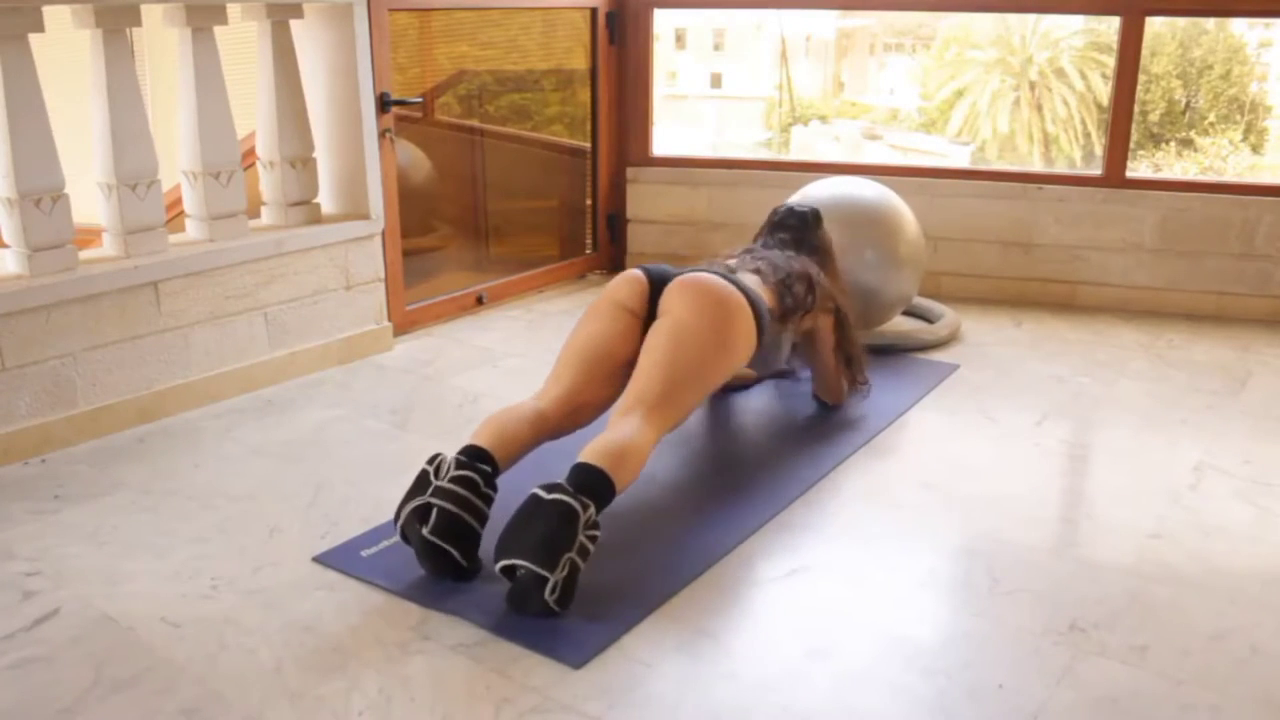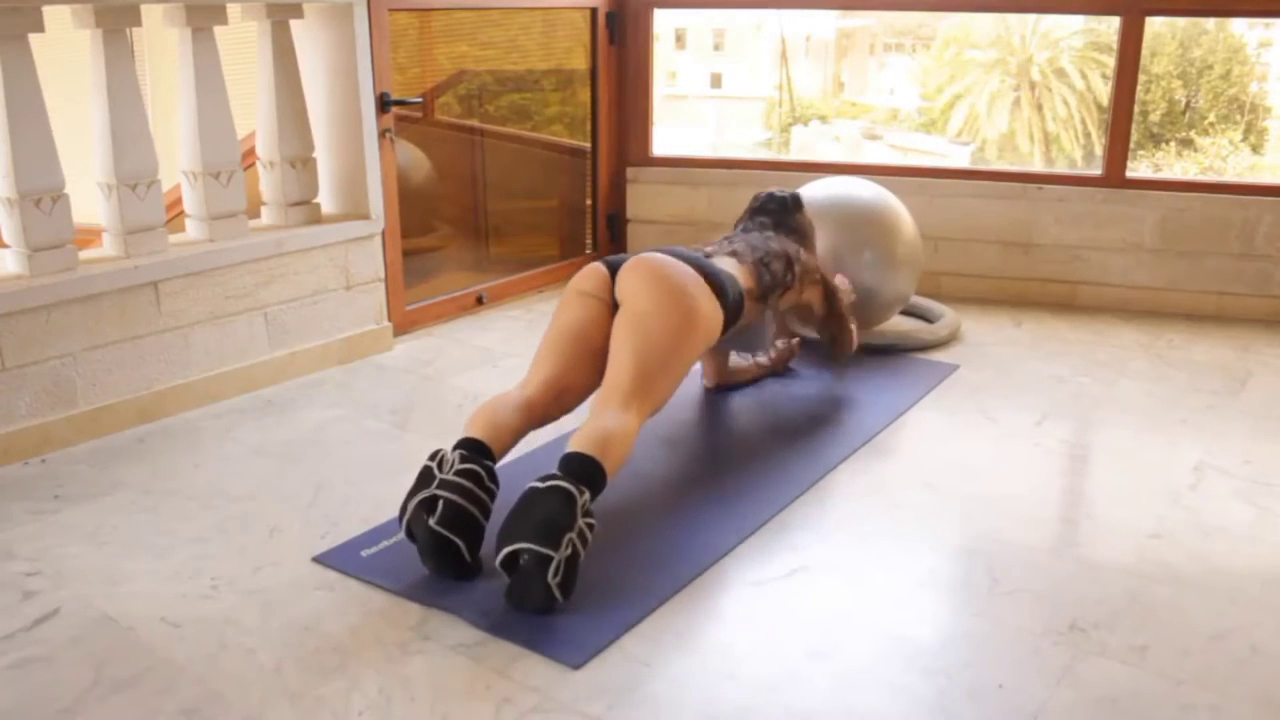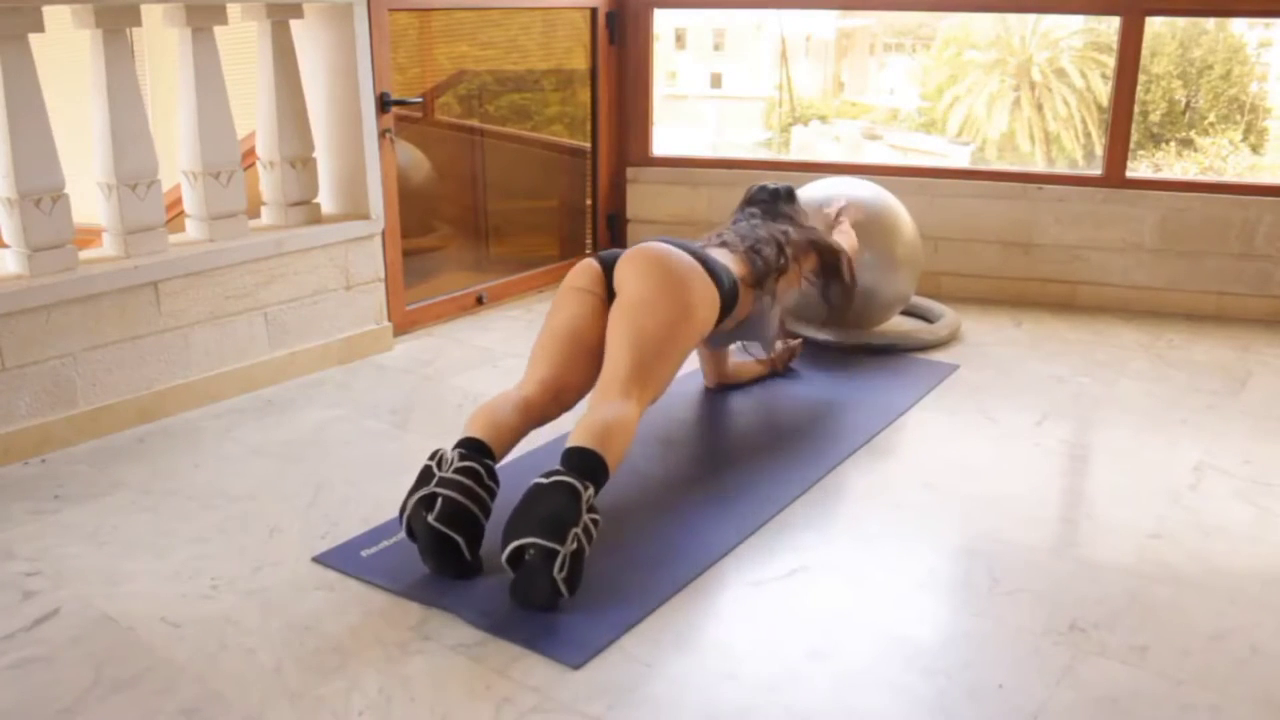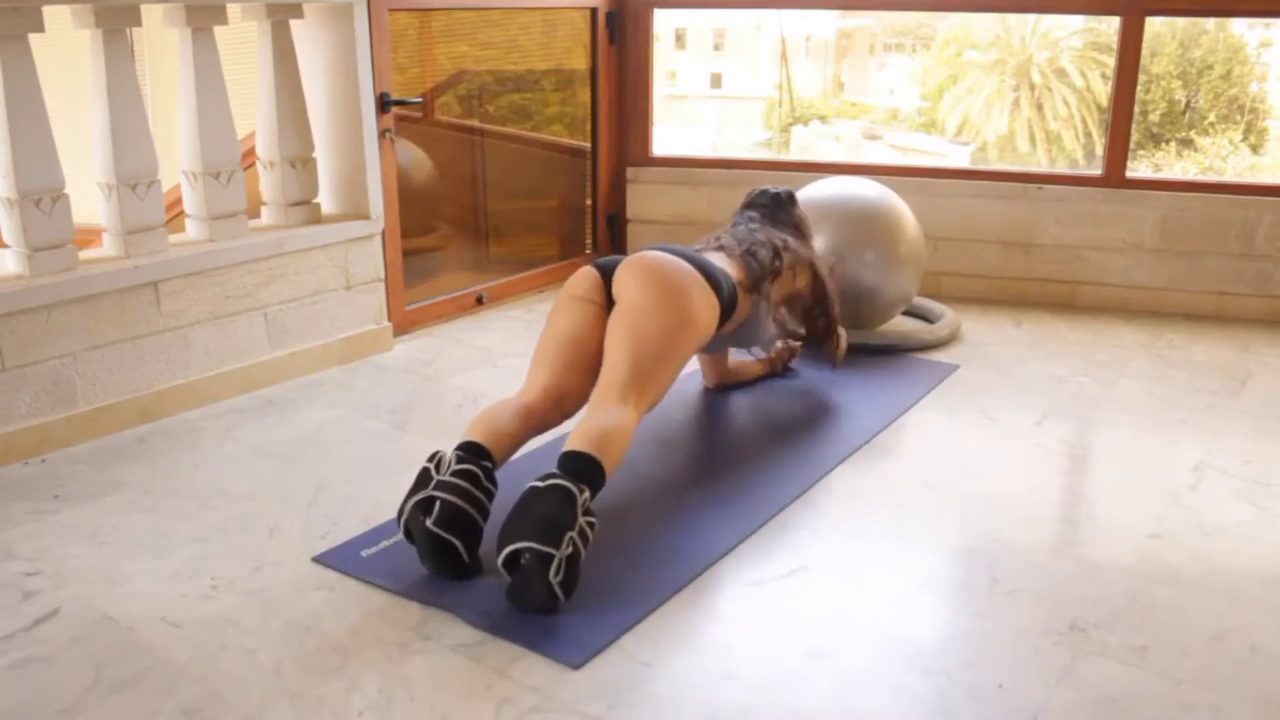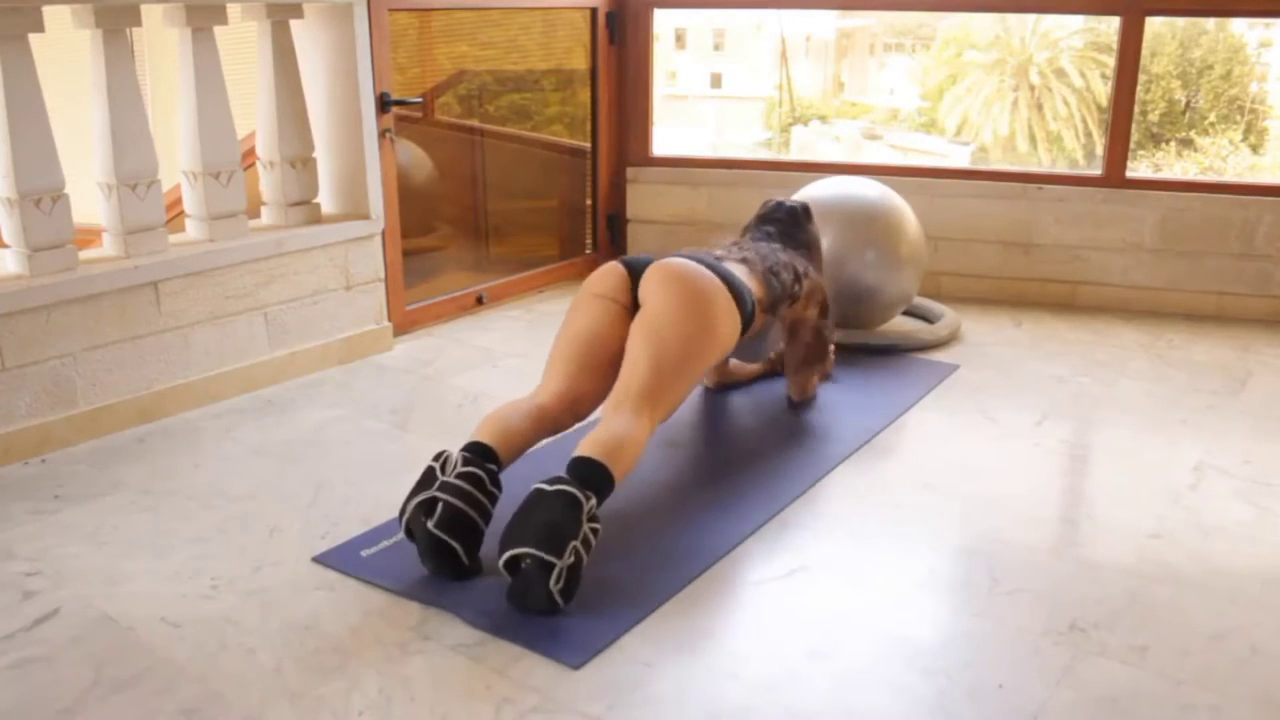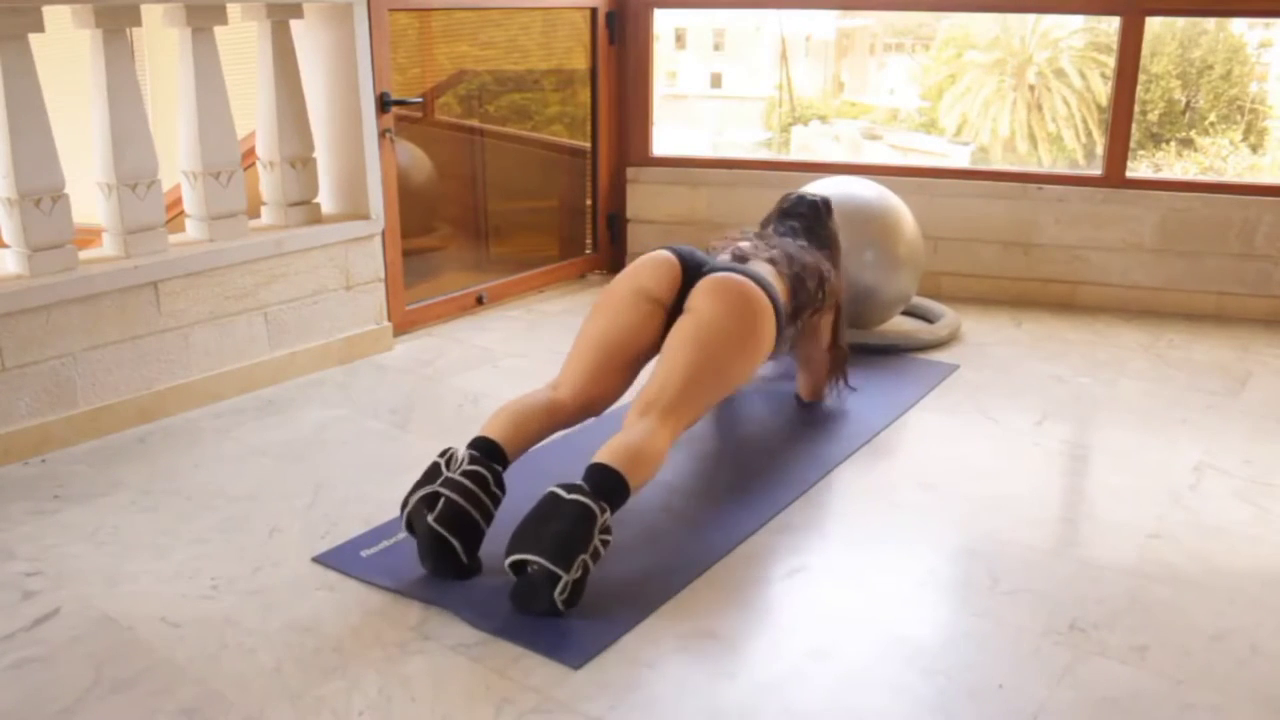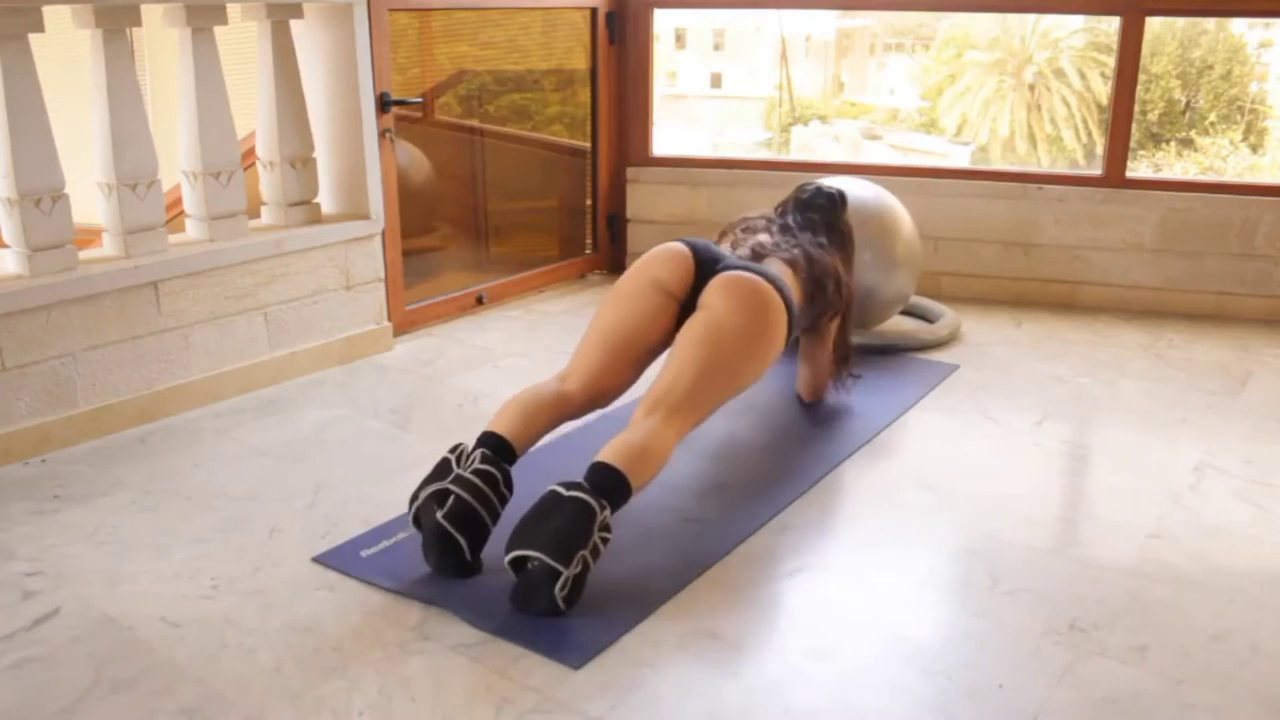
dt=0.2s
person 1, frame 1
left shoulder: (735, 261)
right shoulder: (814, 287)
left elbow: (706, 370)
right elbow: (832, 394)
left wrist: (760, 366)
left hip: (641, 280)
right hip: (707, 301)
left knee: (552, 405)
right knee: (639, 420)
left ankle: (465, 473)
right ankle: (571, 505)
person 1, frame 2
left shoulder: (719, 250)
right shoulder: (797, 267)
left elbow: (714, 373)
right elbow: (843, 344)
left wrist: (766, 364)
right wrist: (836, 299)
left hip: (606, 271)
right hip: (670, 283)
left knee: (535, 395)
right knee: (621, 408)
left ankle: (463, 469)
right ankle: (564, 494)
person 1, frame 3
left shoulder: (715, 247)
right shoulder: (792, 249)
left elbow: (715, 374)
right elbow: (843, 260)
left wrist: (767, 364)
right wrist: (837, 232)
left hip: (599, 268)
right hip: (665, 271)
left knee: (534, 394)
right knee: (620, 399)
left ankle: (462, 469)
right ankle: (568, 492)
person 1, frame 4
left shoulder: (713, 251)
right shoulder: (791, 257)
left elbow: (716, 374)
right elbow: (811, 347)
left wrist: (768, 363)
left hip: (598, 274)
right hip: (665, 282)
left knee: (537, 401)
right knee: (619, 404)
left ankle: (462, 471)
right ankle: (565, 494)
person 1, frame 5
left shoulder: (723, 257)
right shoulder: (803, 283)
left elbow: (712, 373)
right elbow: (801, 391)
left wrist: (767, 365)
right wrist: (805, 366)
left hip: (623, 273)
right hip: (688, 289)
left knee: (551, 402)
right knee: (632, 414)
left ankle: (466, 473)
right ankle: (569, 502)
person 1, frame 6
left shoulder: (740, 246)
right shoulder: (819, 280)
left elbow: (709, 362)
right elbow: (811, 391)
left wrist: (747, 360)
left hip: (664, 265)
right hip: (737, 301)
left knee: (567, 394)
right knee: (654, 420)
left ankle: (473, 469)
right ankle: (585, 507)
person 1, frame 7
left shoulder: (748, 229)
right shoulder: (828, 276)
right elbow: (811, 391)
right wrist: (819, 367)
left hip: (678, 258)
right hip: (751, 300)
left knee: (573, 386)
right knee: (660, 420)
left ankle: (480, 467)
right ankle: (586, 505)
